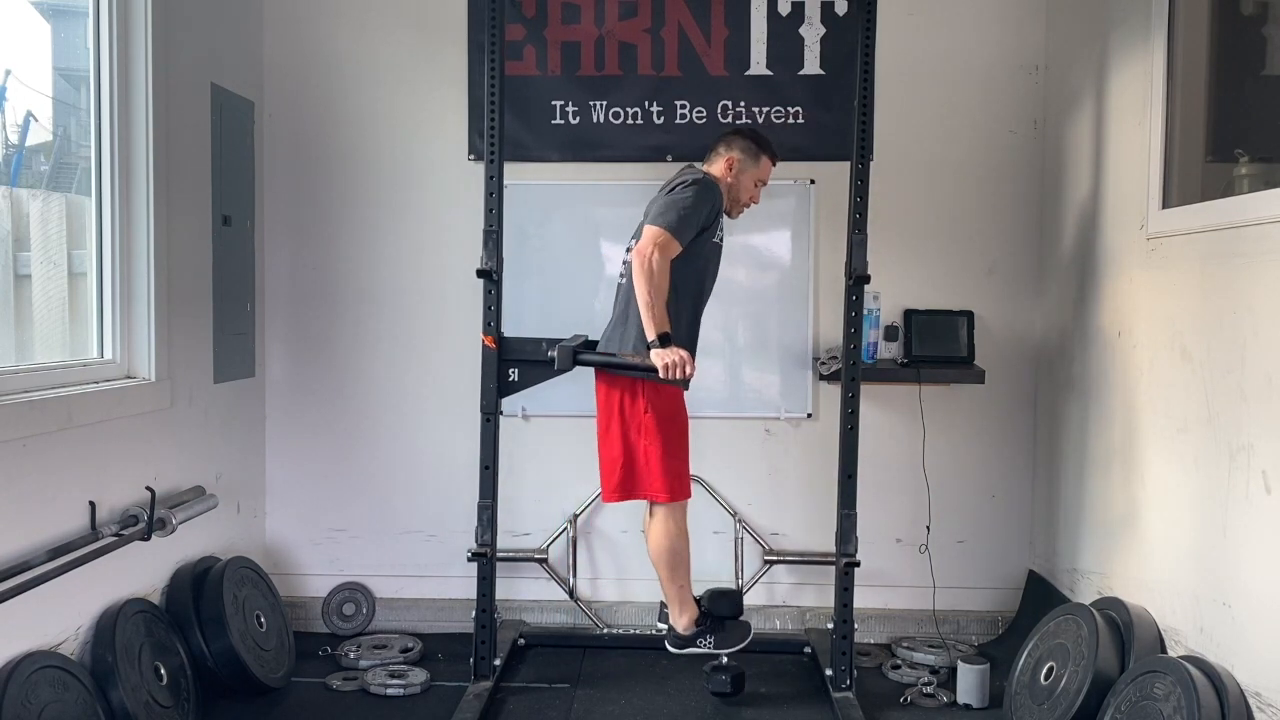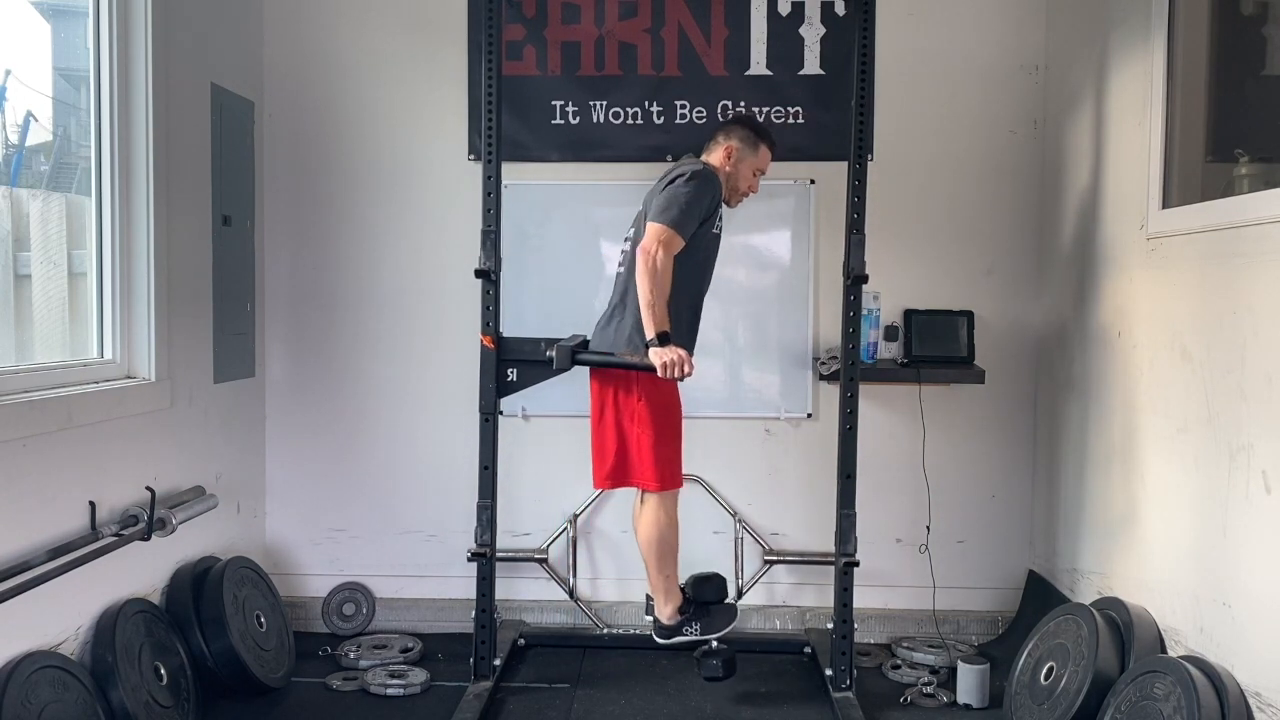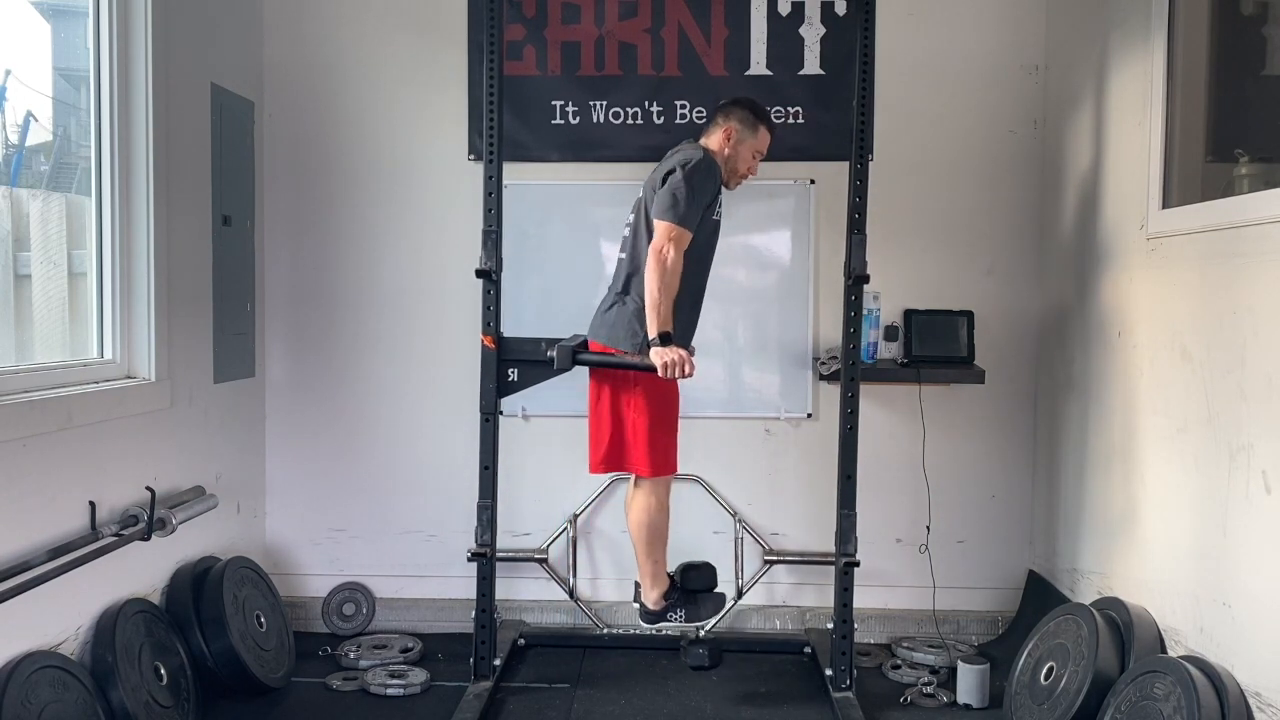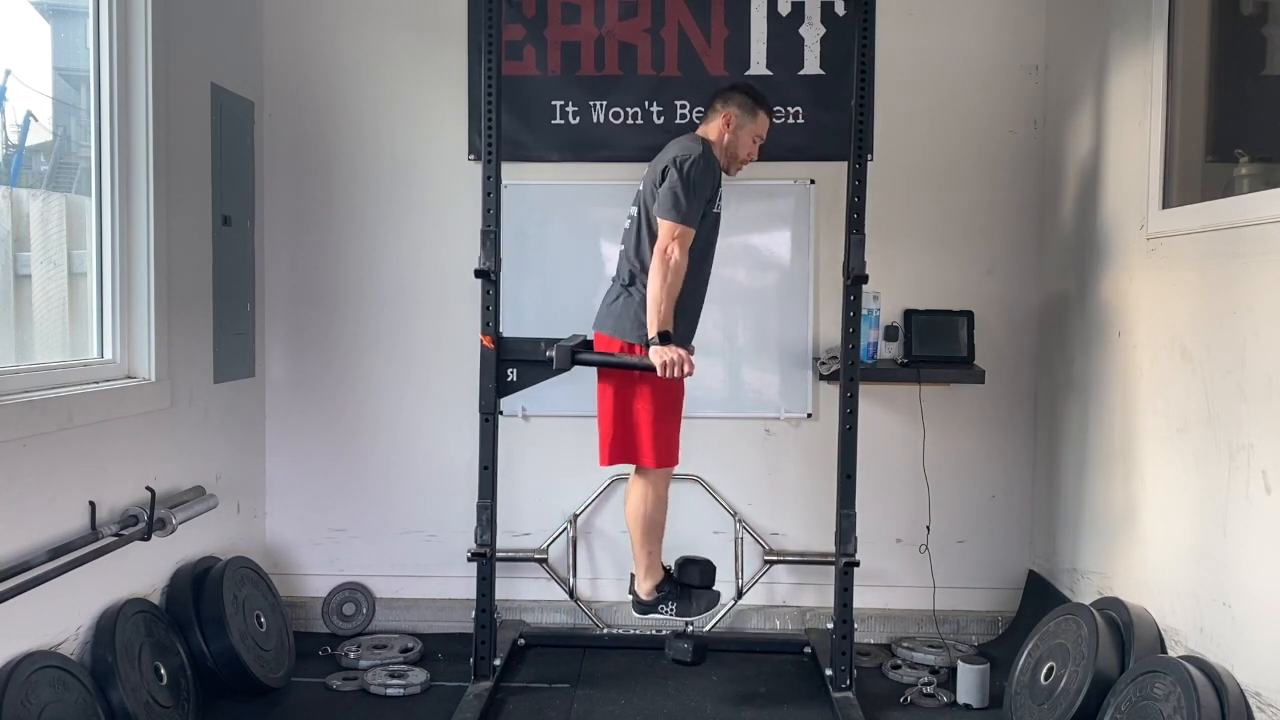
dt=0.2s
person 1, frame 1
left shoulder: (696, 200)
right shoulder: (699, 189)
right elbow: (647, 254)
right wrist: (660, 341)
left hip: (642, 366)
right hip: (643, 368)
left knee: (665, 495)
right knee: (668, 498)
left ankle: (678, 602)
right ankle: (685, 623)
person 1, frame 2
left shoulder: (690, 186)
right shoulder: (698, 179)
right elbow: (652, 252)
right wrist: (660, 339)
left hip: (634, 353)
right hip: (637, 356)
left knee: (656, 486)
right knee: (659, 486)
left ankle: (666, 595)
right ankle: (670, 612)
person 1, frame 3
left shoulder: (687, 169)
right shoulder: (698, 166)
right elbow: (664, 251)
left wrist: (659, 338)
right wrist: (662, 339)
left hip: (628, 339)
right hip: (635, 343)
left knee: (651, 473)
right knee: (653, 474)
left ankle: (655, 581)
right ankle: (657, 598)
person 1, frame 4
left shoulder: (686, 159)
right shoulder: (696, 160)
right elbow: (670, 251)
left wrist: (663, 335)
right wrist: (662, 338)
left hip: (635, 330)
right hip: (639, 334)
left knee: (653, 465)
right knee: (653, 465)
left ankle: (650, 574)
right ankle: (649, 588)
